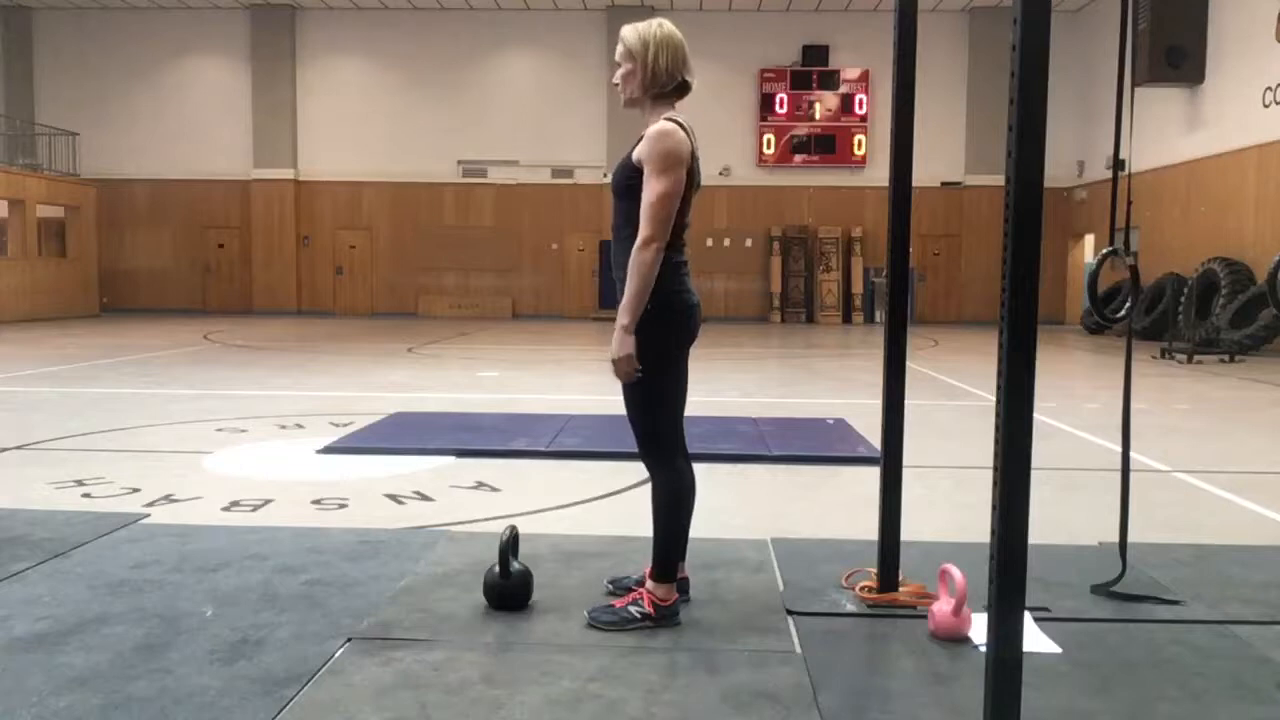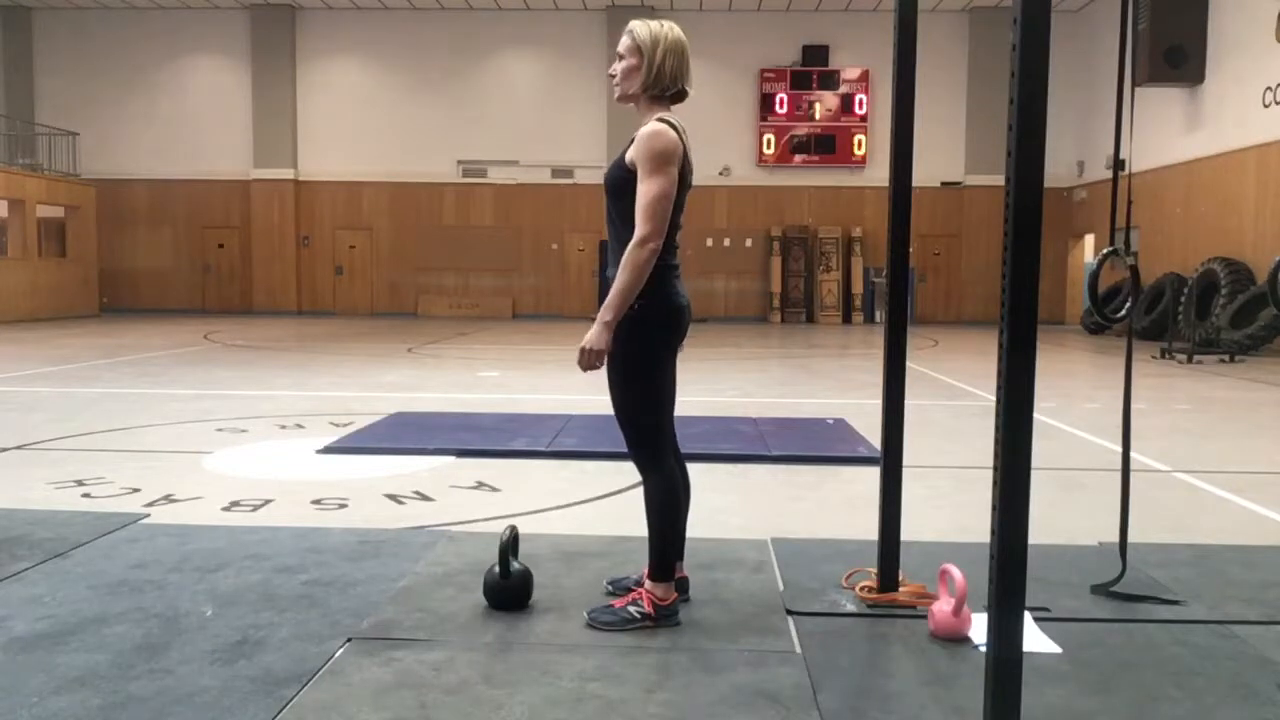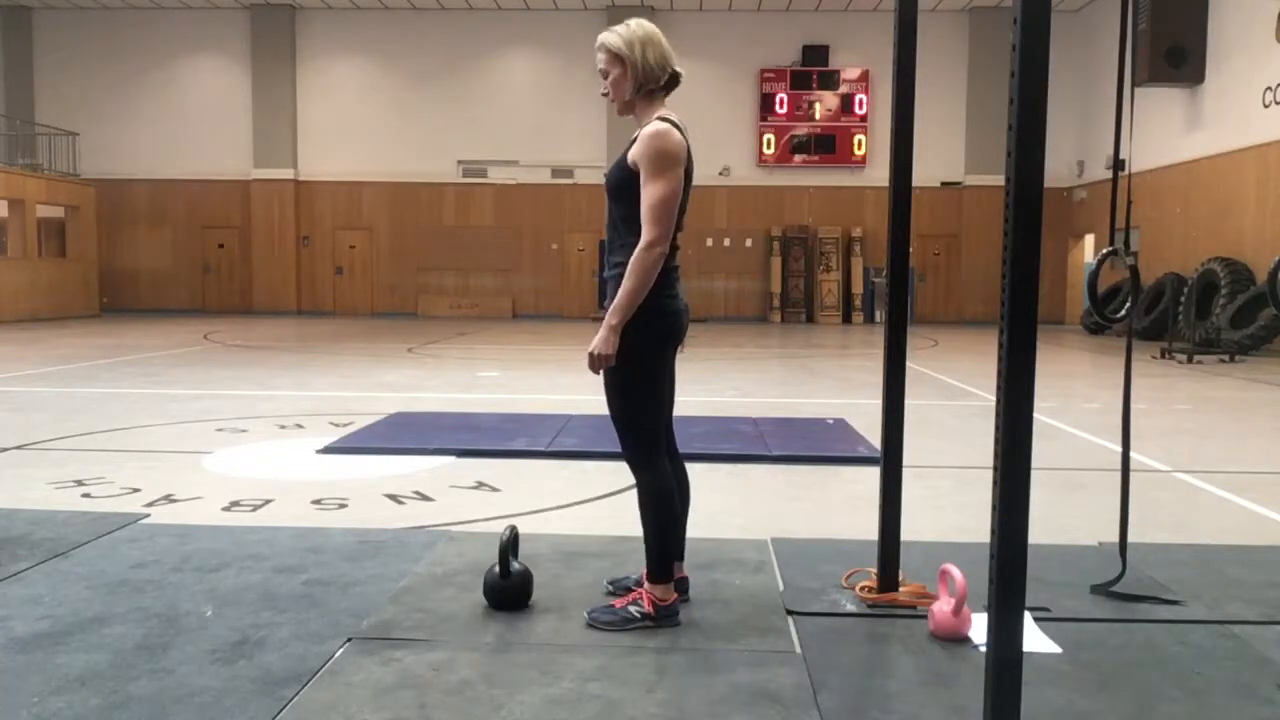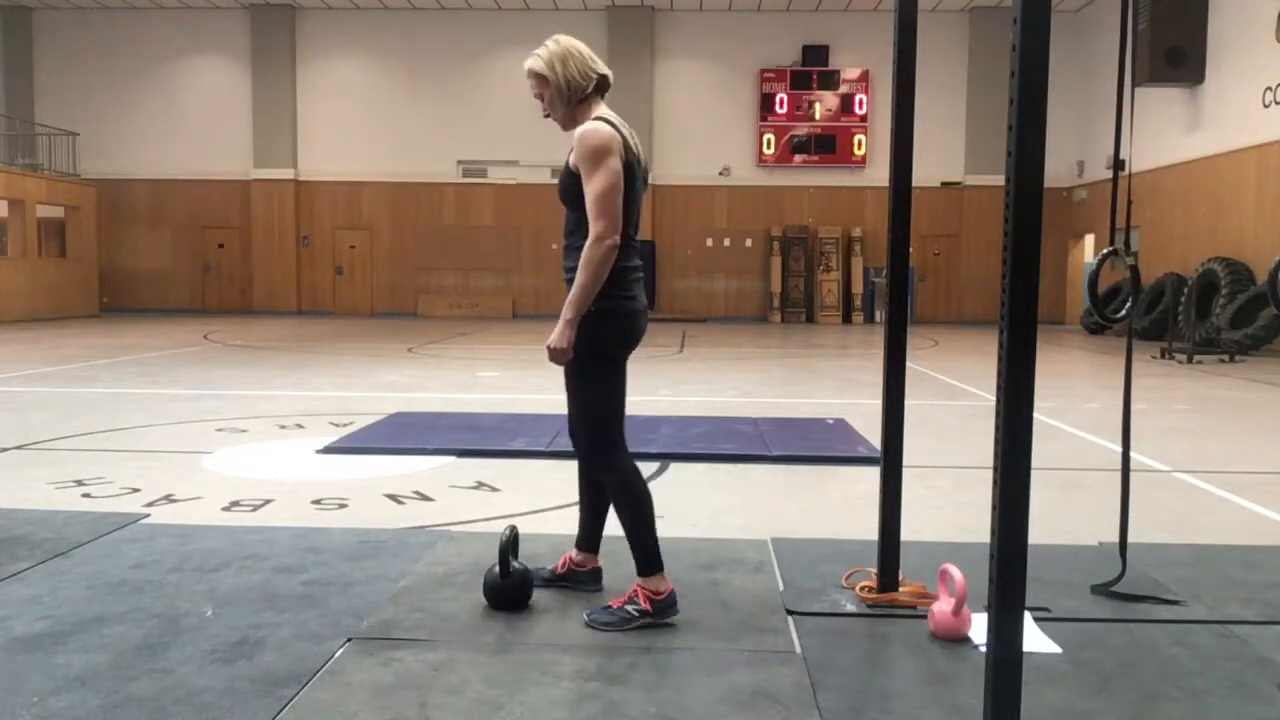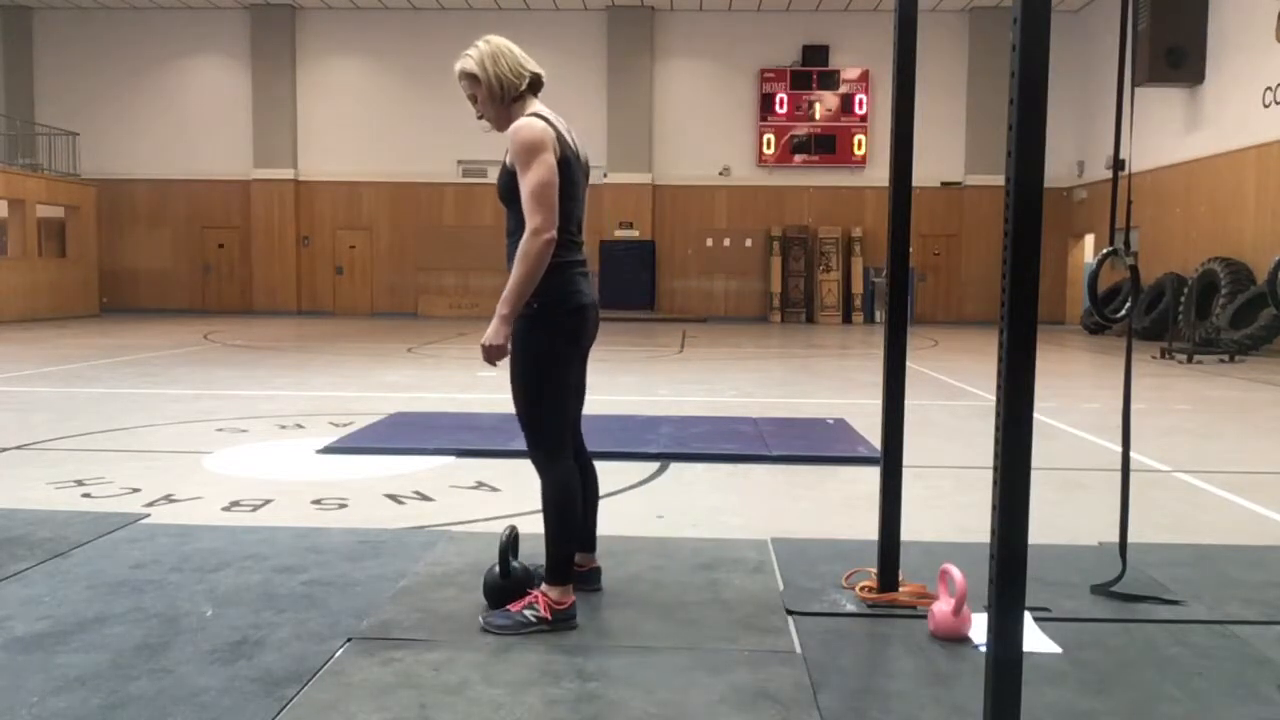
dt=1s
person 1, frame 1
left shoulder: (664, 134)
right shoulder: (663, 133)
left elbow: (651, 240)
left wrist: (624, 328)
left hip: (657, 312)
right hip: (662, 309)
left knee: (661, 451)
right knee: (666, 448)
left ankle: (660, 595)
right ankle: (668, 572)
person 1, frame 2
left shoulder: (657, 135)
right shoulder: (658, 133)
left elbow: (646, 240)
left wrist: (604, 322)
left hip: (645, 313)
right hip: (653, 308)
left knee: (651, 451)
right knee: (660, 448)
left ankle: (661, 595)
right ankle: (668, 572)
person 1, frame 3
left shoulder: (658, 135)
right shoulder: (656, 133)
left elbow: (653, 243)
left wrist: (611, 326)
left hip: (643, 315)
right hip: (653, 310)
left knee: (645, 453)
right knee: (658, 448)
left ankle: (659, 596)
right ankle: (670, 571)
person 1, frame 4
left shoulder: (593, 134)
right shoulder: (615, 133)
left elbow: (603, 238)
left wrist: (567, 320)
left hip: (603, 309)
right hip: (617, 304)
left knee: (605, 448)
right knee: (592, 439)
left ankle: (654, 588)
right ankle: (584, 559)
person 1, frame 5
left shoulder: (528, 130)
right shoulder: (558, 131)
left elbow: (541, 233)
left wrist: (503, 317)
left hip: (549, 308)
right hip: (575, 302)
left knee: (549, 451)
right knee: (566, 443)
left ankle: (556, 596)
right ankle: (582, 561)
